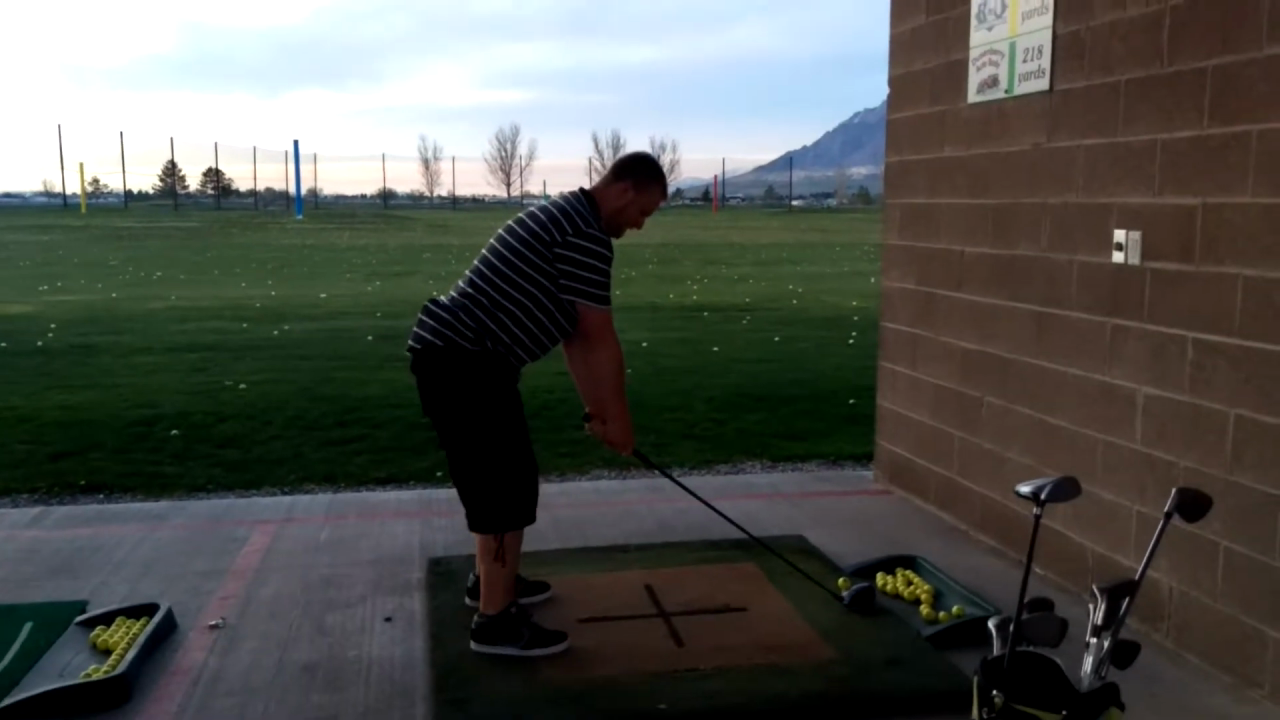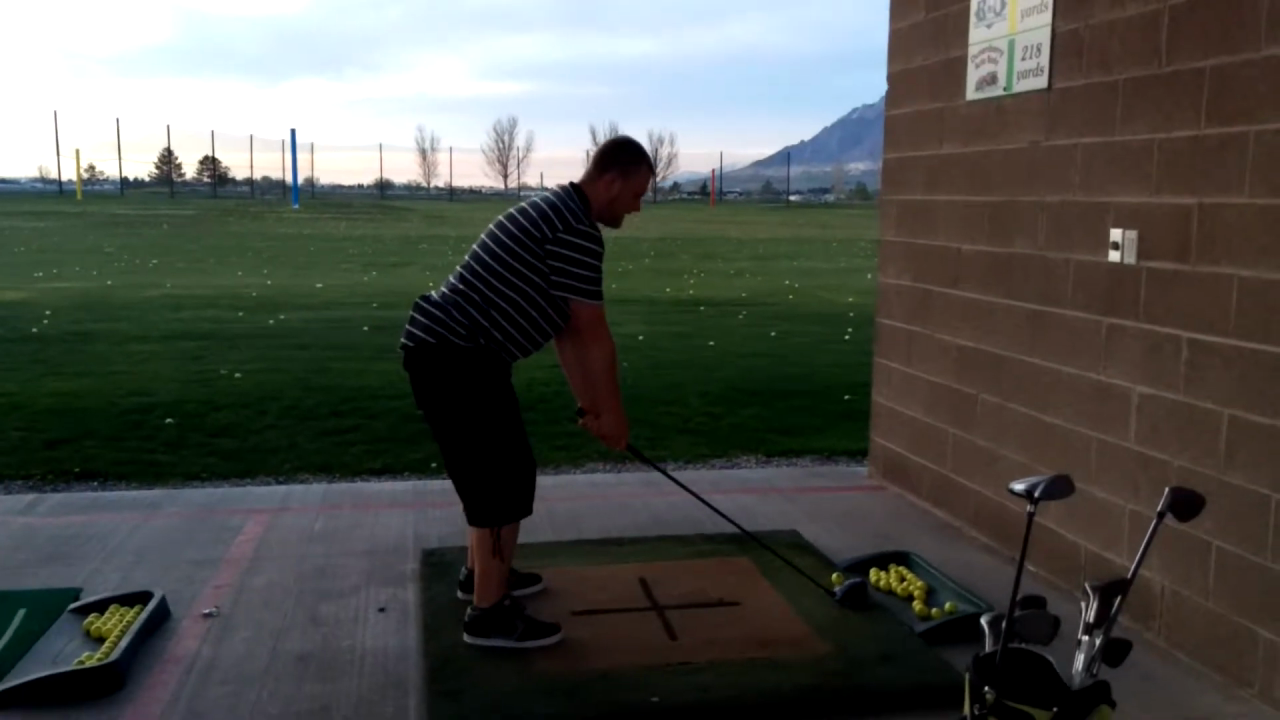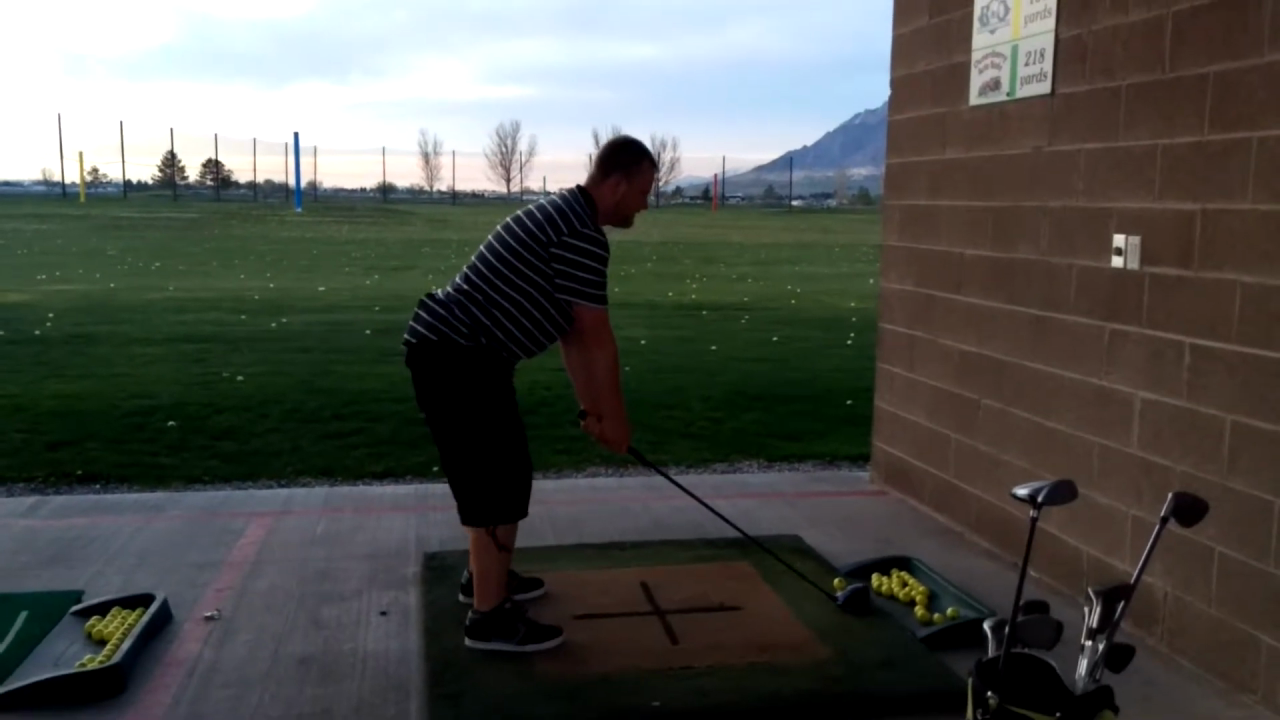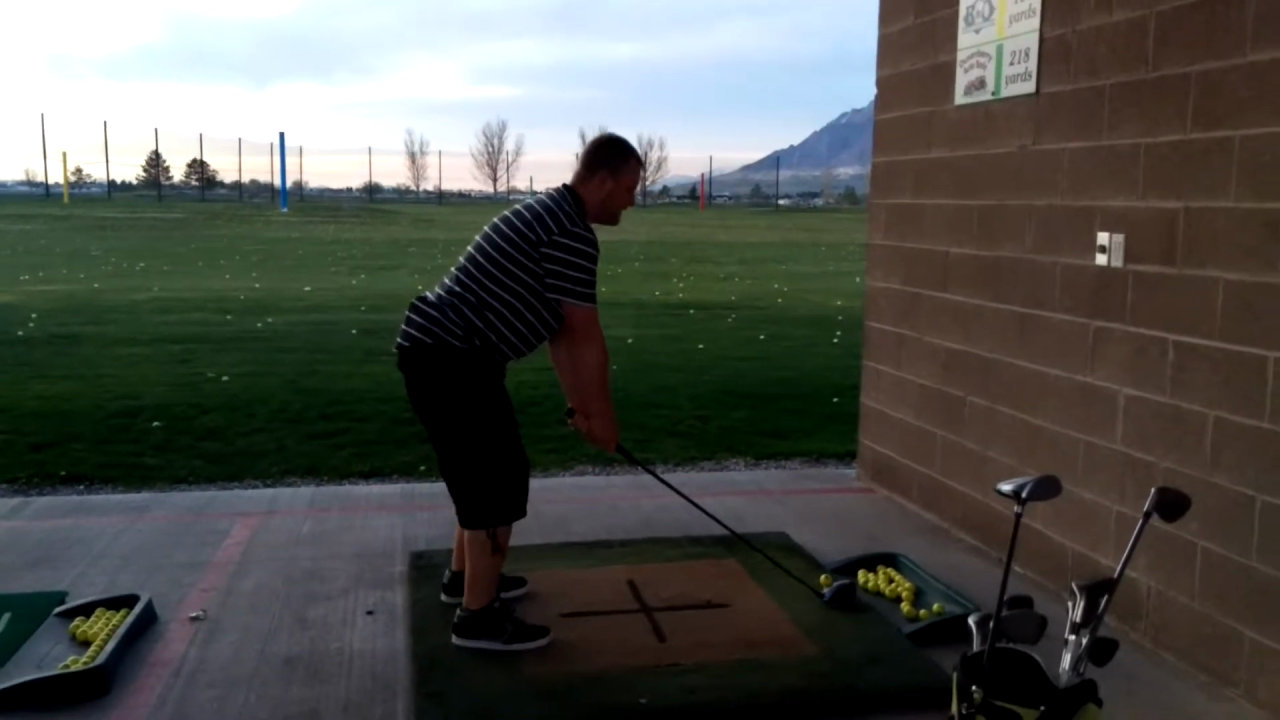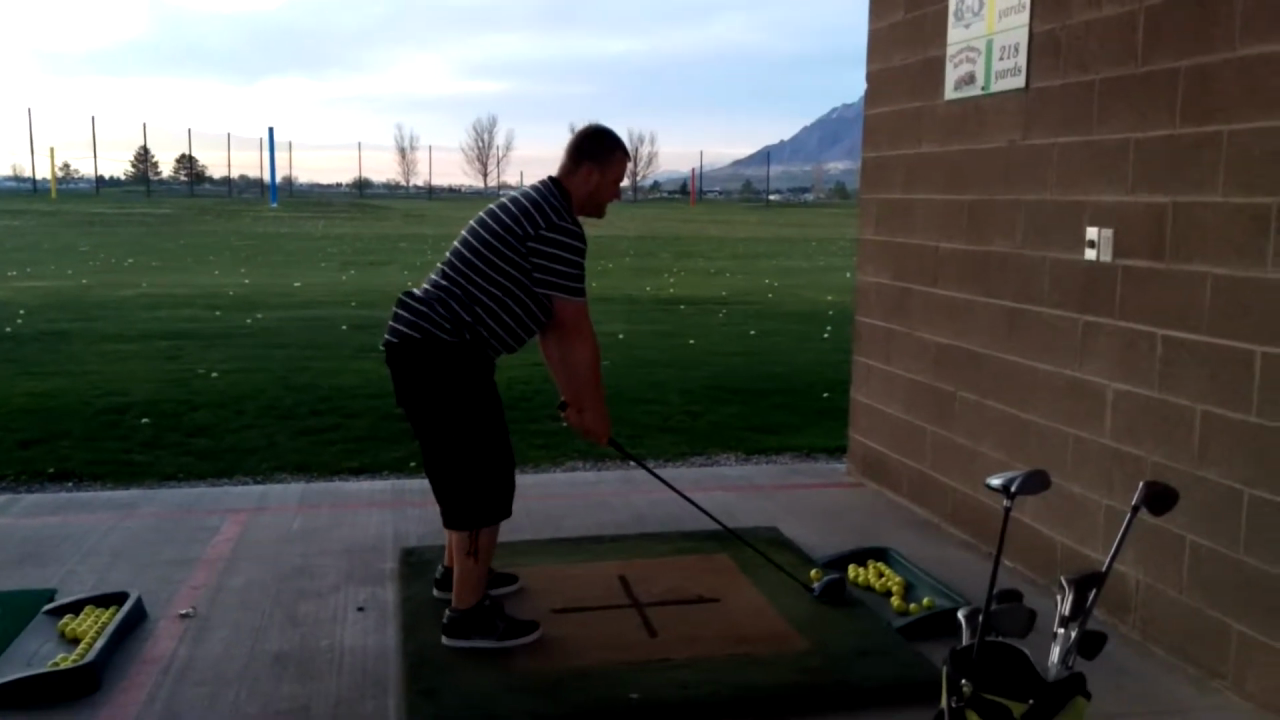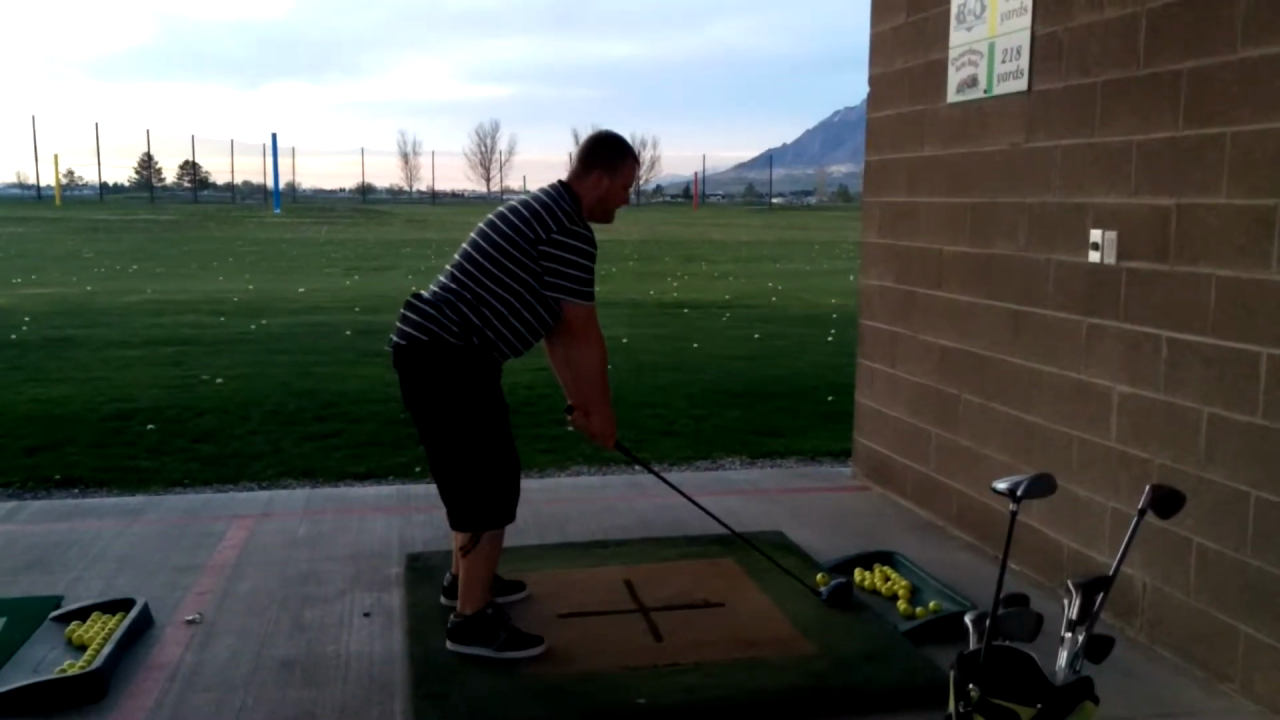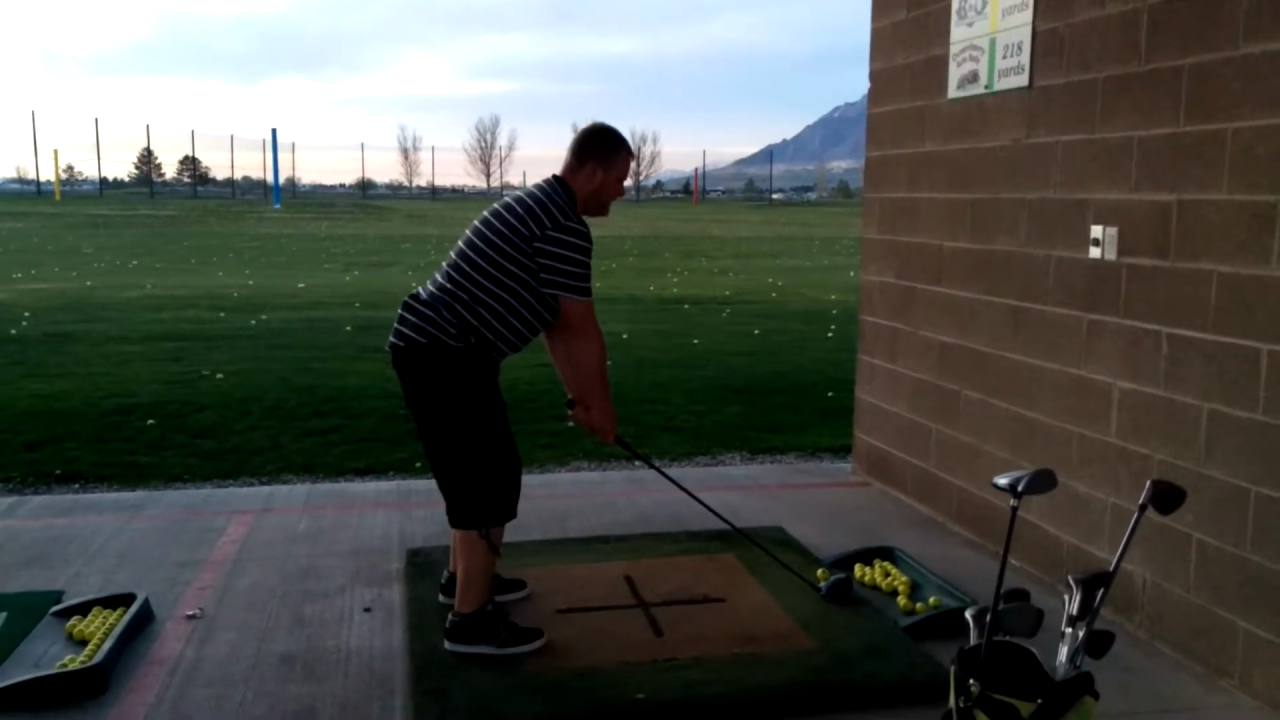
dt=0.4s
person 1, frame 1
left shoulder: (565, 218)
right shoulder: (586, 234)
left elbow: (575, 334)
right elbow: (600, 340)
left wrist: (596, 410)
right wrist: (617, 419)
left hip: (451, 351)
right hip: (464, 360)
left knee: (503, 474)
right knee: (508, 483)
left ankle: (489, 579)
right ankle: (495, 620)
person 1, frame 2
left shoulder: (556, 213)
right shoulder: (576, 230)
left elbow: (567, 330)
right elbow: (592, 335)
left wrist: (588, 405)
right wrist: (611, 414)
left hip: (443, 347)
right hip: (456, 355)
left knee: (494, 468)
right knee: (504, 478)
left ankle: (481, 571)
right ankle: (488, 612)
person 1, frame 3
left shoulder: (563, 216)
right shoulder: (583, 234)
left elbow: (571, 332)
right elbow: (596, 340)
left wrist: (591, 408)
right wrist: (614, 418)
left hip: (448, 347)
right hip: (459, 355)
left knee: (495, 469)
right knee: (502, 478)
left ankle: (483, 575)
right ankle: (489, 616)
person 1, frame 4
left shoulder: (549, 215)
right shoulder: (571, 234)
left elbow: (560, 331)
right elbow: (585, 338)
left wrist: (579, 407)
right wrist: (602, 416)
left hip: (436, 347)
right hip: (452, 356)
left knee: (484, 469)
right knee: (498, 479)
left ankle: (464, 575)
right ankle: (478, 614)
person 1, frame 5
left shoulder: (535, 208)
right shoulder: (559, 227)
left elbow: (550, 324)
right elbow: (576, 331)
left wrist: (572, 399)
right wrist: (594, 409)
left hip: (424, 343)
right hip: (442, 352)
left knee: (473, 466)
right knee: (483, 477)
left ankle: (456, 571)
right ankle: (467, 614)
person 1, frame 6
left shoulder: (543, 211)
right shoulder: (570, 231)
left elbow: (556, 326)
right elbow: (583, 334)
left wrist: (577, 401)
right wrist: (600, 412)
left hip: (429, 345)
right hip: (450, 355)
left knee: (476, 470)
right knee: (488, 480)
left ankle: (464, 577)
right ankle: (472, 619)
person 1, frame 7
left shoulder: (537, 207)
right shoulder: (565, 227)
left elbow: (554, 322)
right elbow: (581, 330)
left wrist: (577, 397)
right wrist: (600, 406)
left hip: (427, 344)
right hip: (447, 353)
left knee: (472, 468)
right knee: (489, 478)
left ankle: (462, 575)
right ankle: (471, 617)
